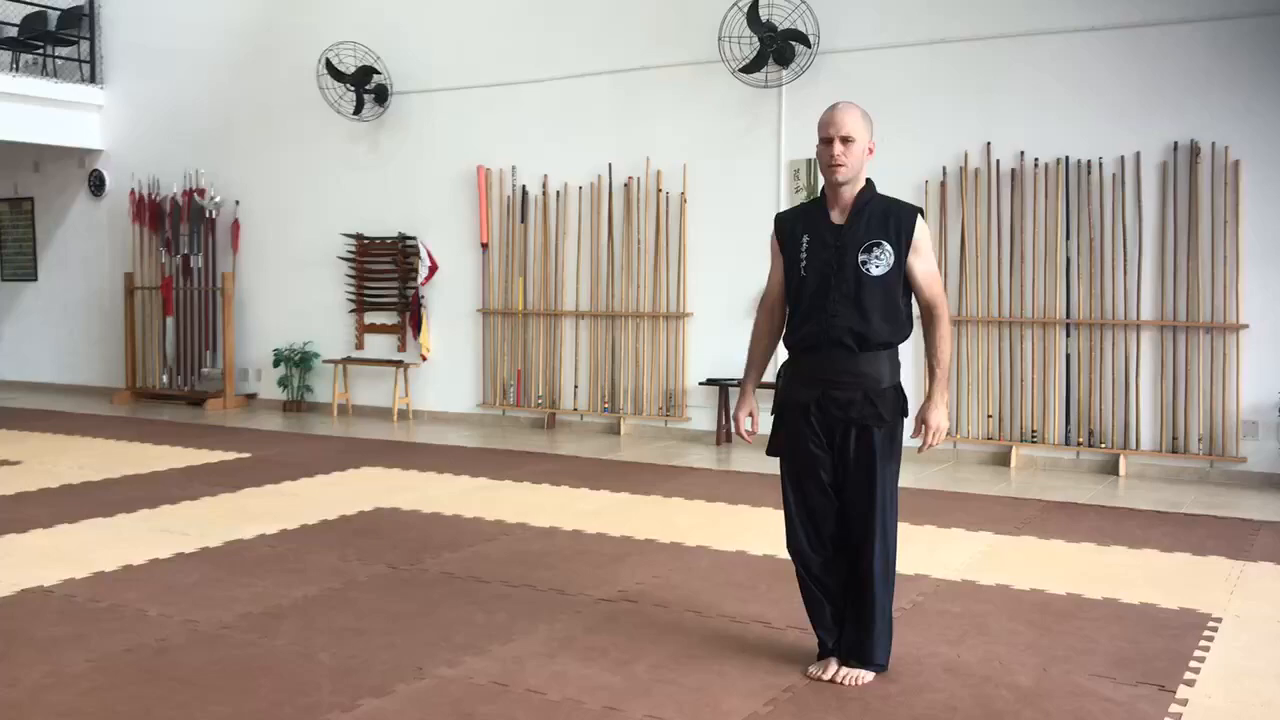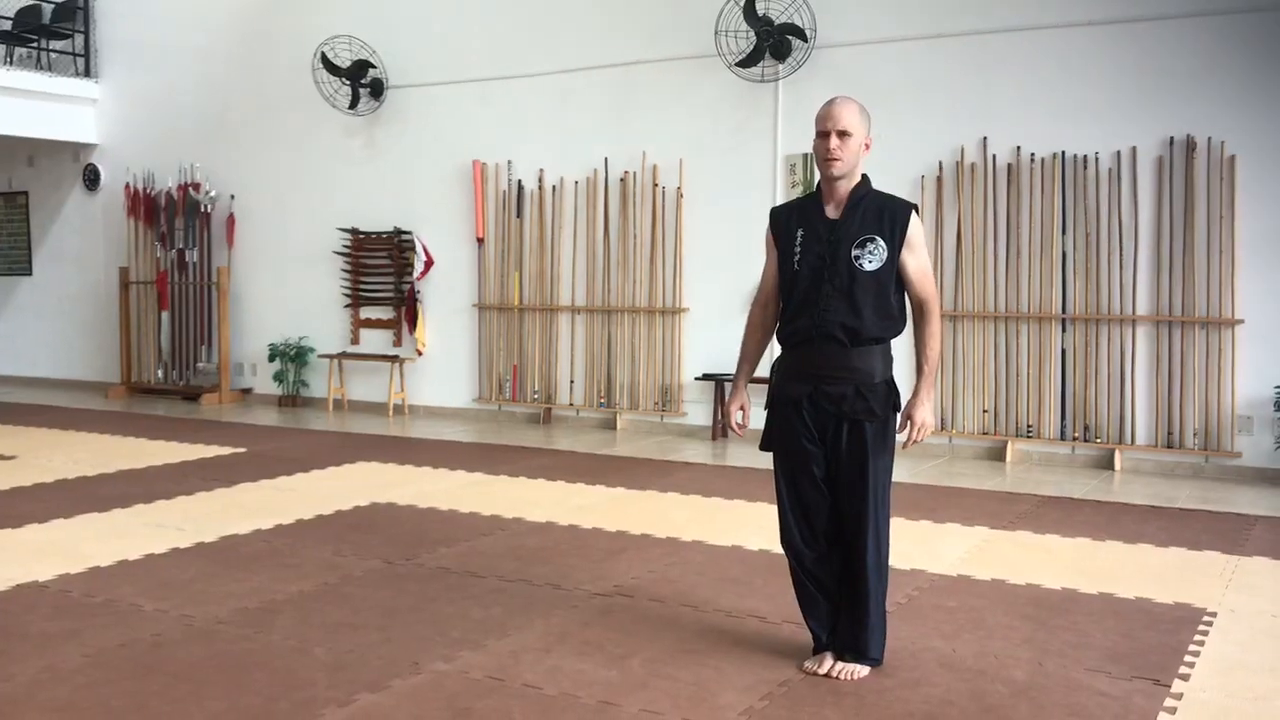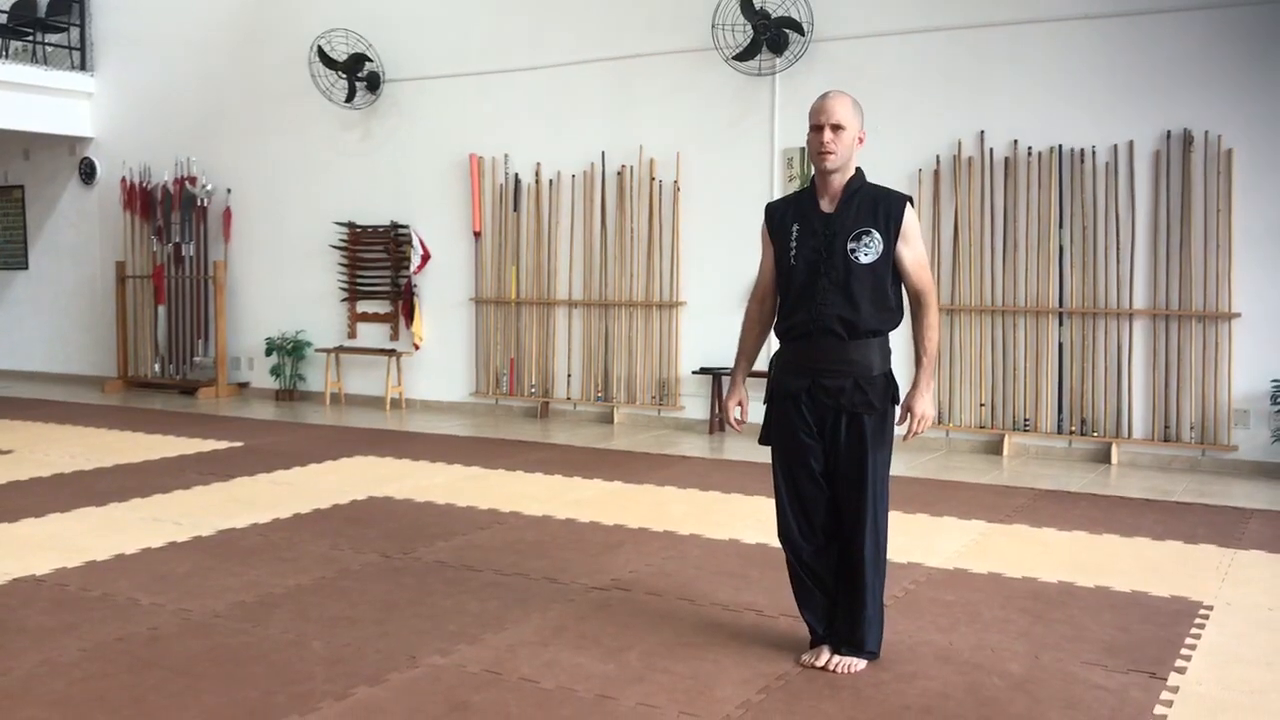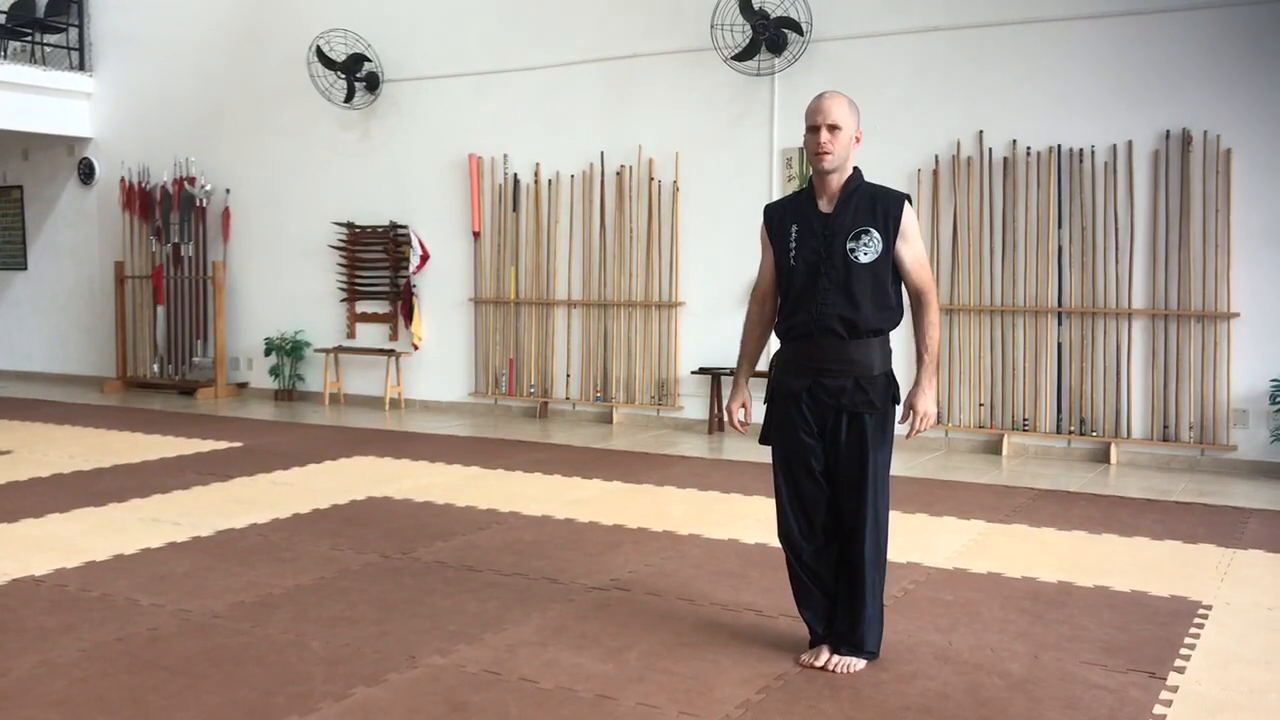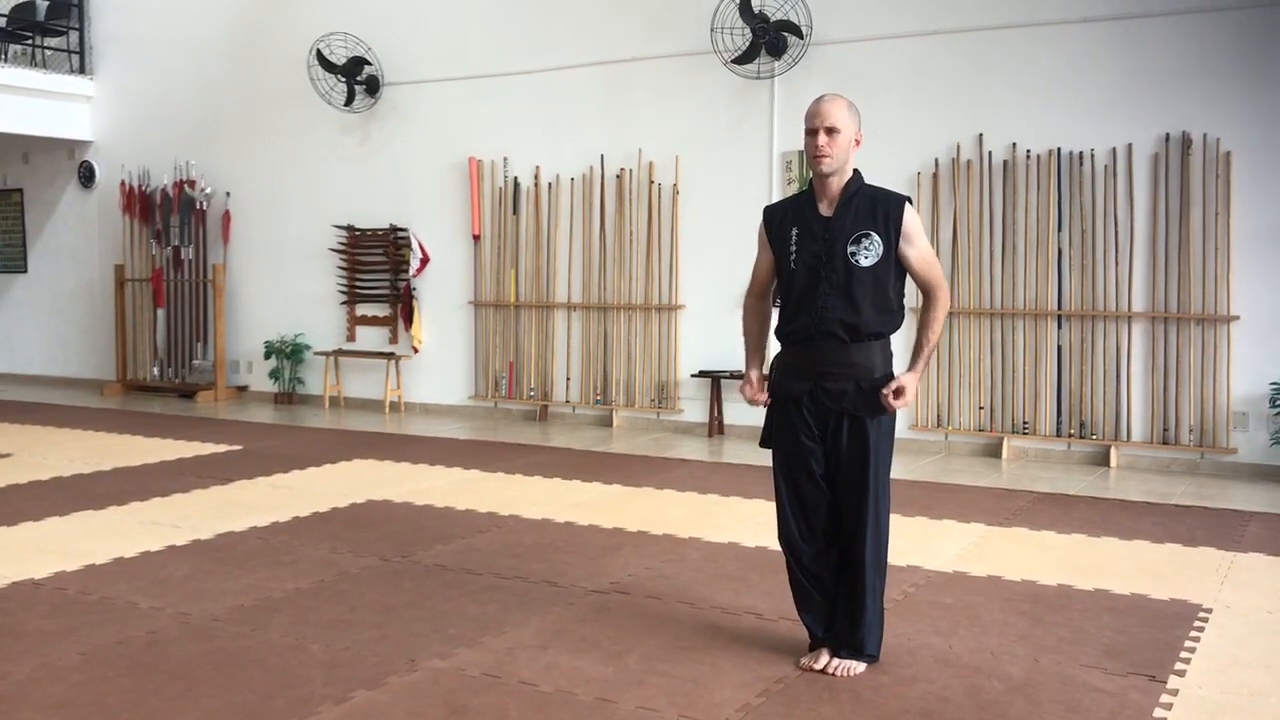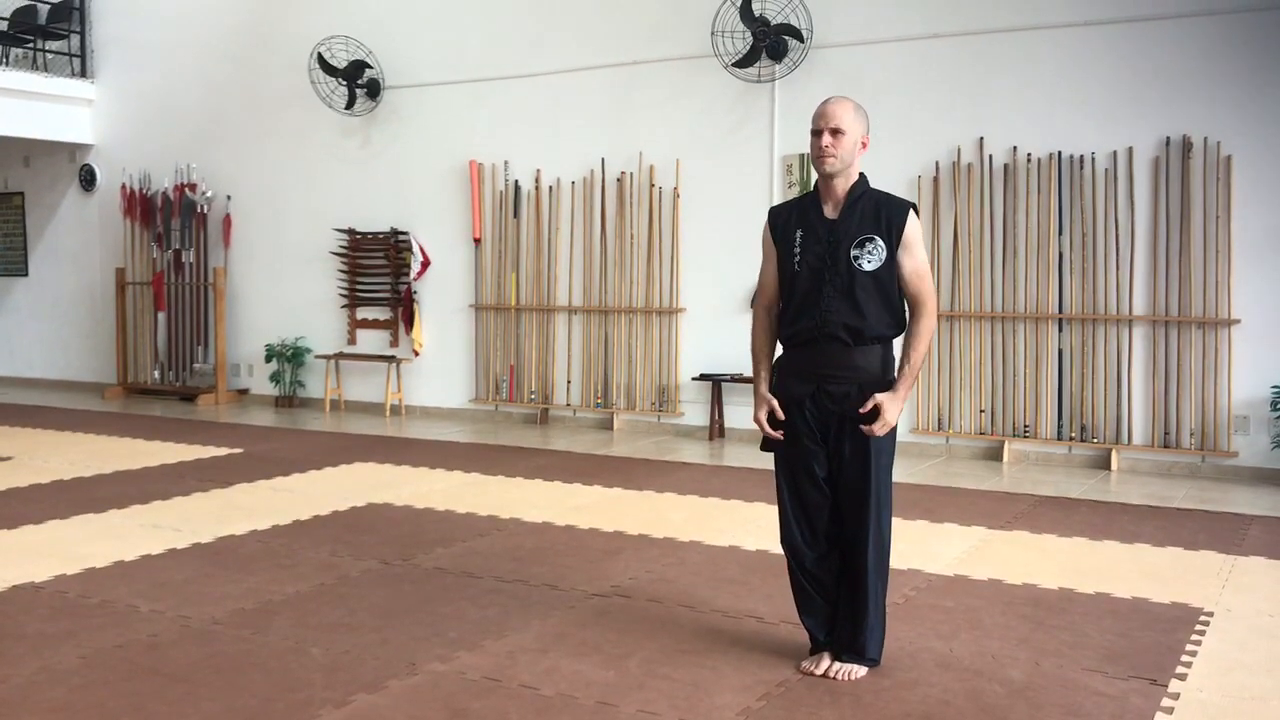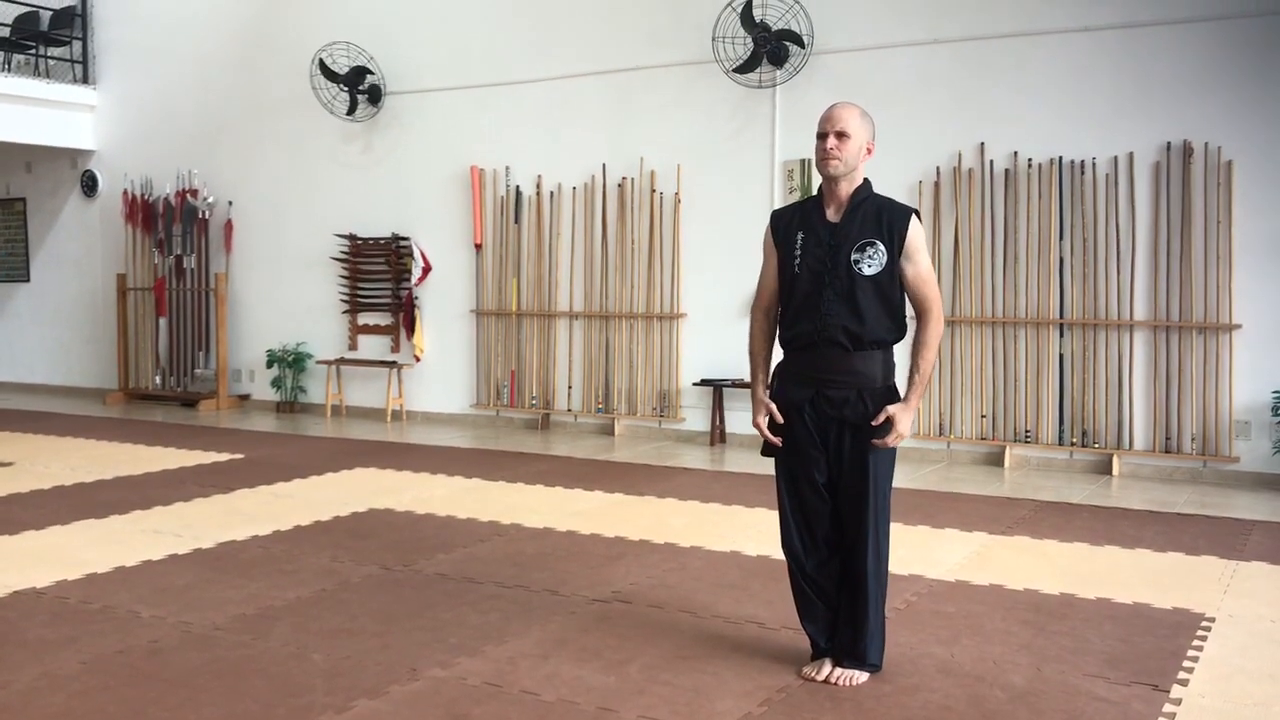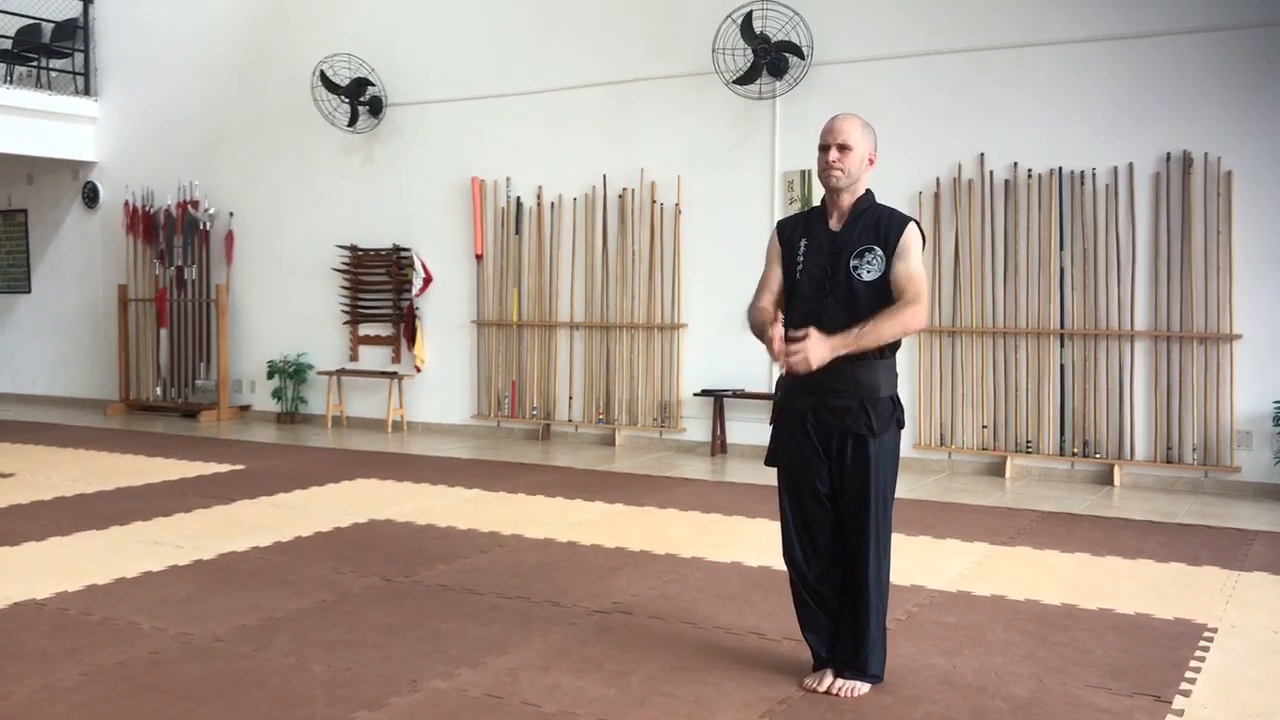
dt=0.4s
person 1, frame 1
left shoulder: (902, 223)
right shoulder: (790, 226)
left elbow: (935, 310)
right elbow: (772, 312)
left wrist: (938, 395)
right wrist: (748, 390)
left hip: (870, 391)
right hip: (803, 391)
left knee: (868, 528)
right knee: (811, 528)
left ankle: (865, 650)
right ankle: (832, 643)
person 1, frame 2
left shoulder: (898, 219)
right shoulder: (786, 222)
left elbow: (927, 307)
right elbow: (766, 306)
left wrist: (925, 393)
right wrist: (741, 383)
left hip: (864, 386)
right hip: (796, 385)
left knee: (862, 522)
right knee: (804, 522)
left ankle: (860, 645)
right ankle: (827, 638)
person 1, frame 3
left shoulder: (892, 211)
right shoulder: (781, 216)
left elbow: (924, 299)
right elbow: (763, 301)
left wrist: (925, 383)
right wrist: (739, 378)
left hip: (862, 379)
right hip: (794, 379)
left knee: (860, 515)
right knee: (802, 516)
left ankle: (857, 637)
right ankle: (823, 631)
person 1, frame 4
left shoulder: (891, 210)
right shoulder: (779, 217)
left elbow: (924, 297)
right elbow: (763, 303)
left wrist: (926, 382)
right wrist: (741, 381)
left hip: (862, 379)
right hip: (794, 378)
left knee: (860, 514)
right knee: (802, 516)
left ankle: (856, 638)
right ankle: (822, 631)
person 1, frame 5
left shoulder: (892, 213)
right shoulder: (779, 219)
left elbow: (937, 291)
right elbow: (758, 296)
left wrist: (915, 370)
right wrist: (753, 363)
left hip: (864, 384)
right hip: (795, 383)
left knee: (861, 517)
right knee: (803, 518)
left ankle: (857, 640)
right ankle: (822, 634)
person 1, frame 6
left shoulder: (895, 217)
right shoulder: (783, 221)
left elbow: (923, 309)
right elbow: (766, 309)
left wrist: (899, 392)
right wrist: (762, 388)
left hip: (864, 388)
right hip: (797, 388)
left knee: (863, 522)
right knee: (805, 523)
left ankle: (858, 646)
right ankle: (823, 639)
person 1, frame 7
left shoulder: (898, 222)
right shoulder: (785, 224)
left elbow: (929, 315)
right elbow: (764, 311)
left wrist: (909, 403)
right wrist: (759, 391)
left hip: (866, 393)
right hip: (797, 391)
left knee: (862, 528)
right knee: (805, 528)
left ankle: (859, 651)
right ankle: (824, 644)
person 1, frame 8
left shoulder: (897, 230)
right shoulder: (791, 232)
left elbow: (913, 314)
right elbow: (763, 309)
left wrist: (830, 346)
right wrist: (776, 337)
left hip: (866, 402)
right hip: (800, 400)
left knee: (862, 537)
right knee: (807, 538)
left ankle: (860, 662)
right ankle: (824, 654)
